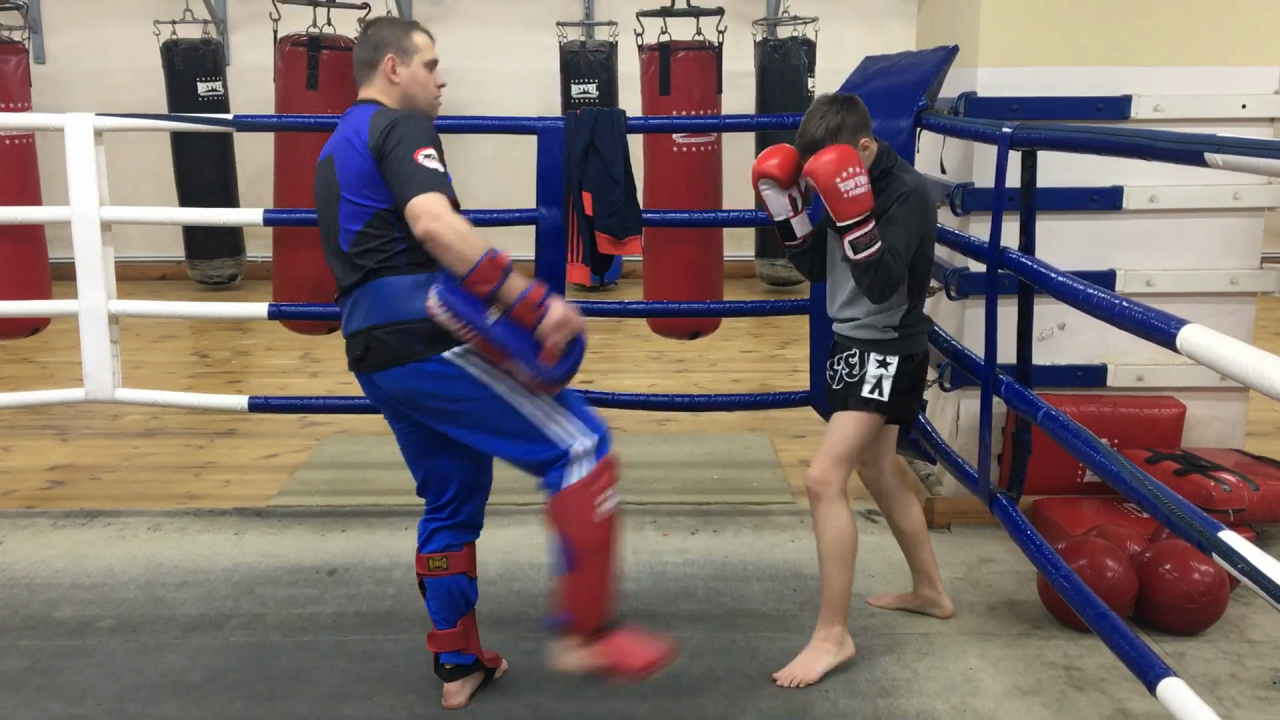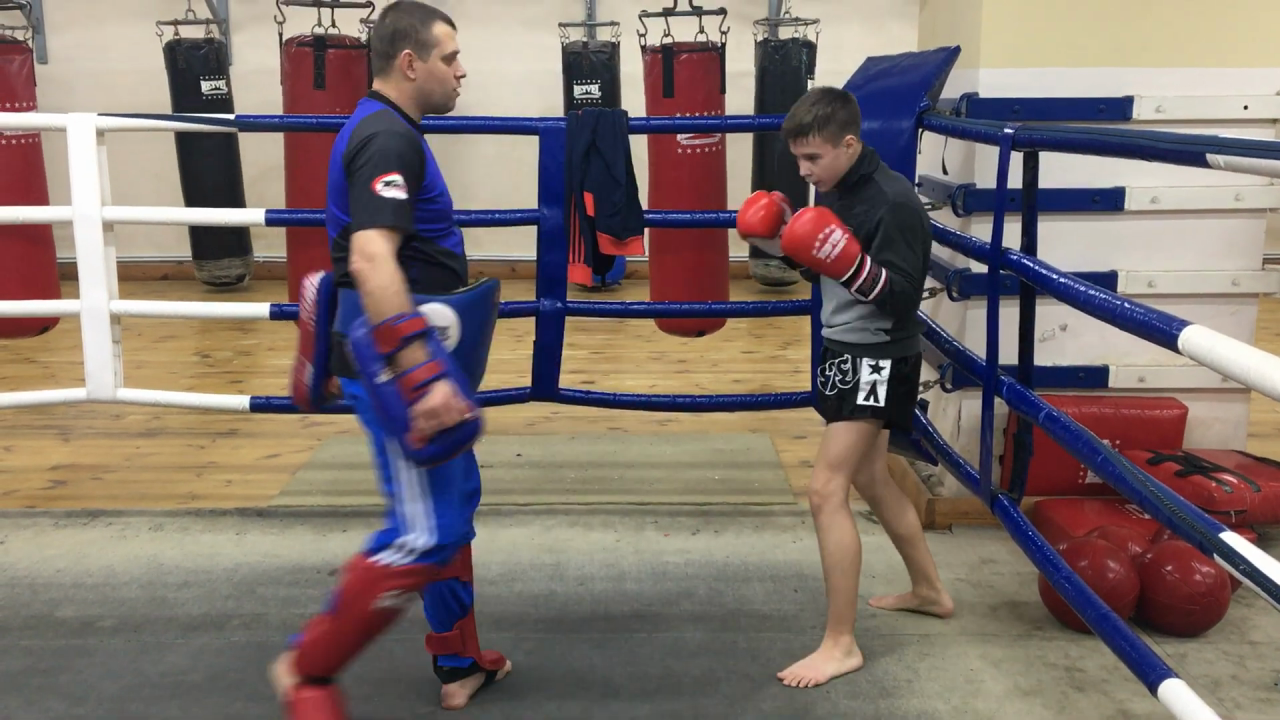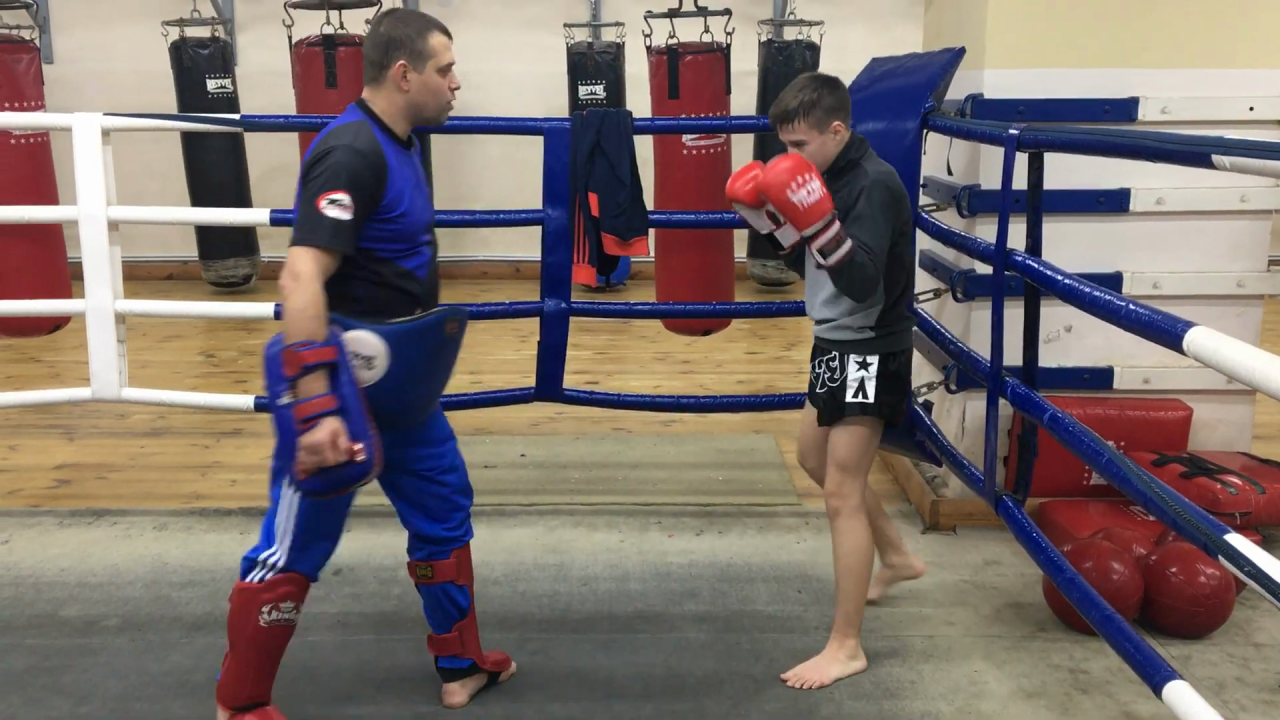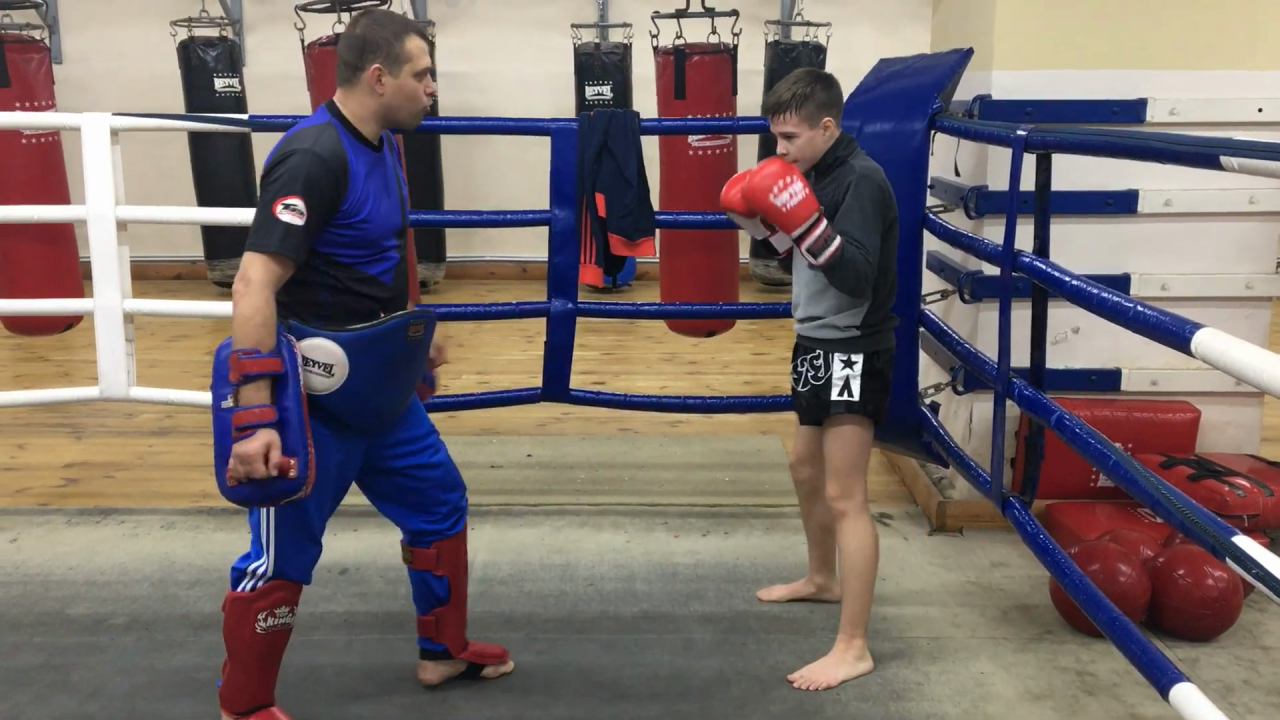
dt=0.2s
person 1, frame 1
left shoulder: (339, 154)
right shoulder: (401, 133)
right elbow: (435, 225)
right wrist: (534, 304)
left hip: (379, 353)
right hip: (430, 341)
left knee: (454, 504)
right knee: (581, 449)
left ankle: (457, 664)
right ankle: (585, 632)
person 1, frame 2
left shoulder: (381, 131)
right shoulder: (389, 137)
left elbow: (350, 261)
right elbow: (373, 264)
right wrist: (425, 378)
left hip: (386, 357)
right hip: (396, 359)
left knee: (435, 517)
right knee: (423, 535)
person 1, frame 3
left shoulder: (393, 145)
right shoulder: (352, 152)
right elbow: (300, 281)
right wrist: (318, 408)
left knee: (444, 514)
right knee: (299, 549)
person 1, frame 4
left shoulder: (380, 145)
right shoulder: (314, 157)
right elbow: (254, 286)
left wrist: (415, 326)
right wrist: (255, 418)
left hip: (378, 386)
right hip: (315, 394)
left knee: (439, 502)
right knee: (282, 556)
left ankle: (443, 650)
person 2, frame 1
left shoulder: (907, 192)
right shoulder: (855, 187)
left elbow: (880, 285)
right elbow: (814, 265)
left wrist: (853, 212)
right wrist: (785, 206)
left hip: (886, 354)
right hip: (855, 345)
left knee: (824, 479)
right knee: (879, 473)
left ankle: (832, 633)
right ankle: (929, 591)
person 2, frame 2
left shoulder: (892, 199)
right shoulder: (834, 191)
left elbow: (897, 296)
left wrist: (845, 258)
right wrist: (783, 242)
left hip: (878, 359)
right hip: (846, 351)
left knee: (825, 491)
right knee: (871, 480)
left ankle: (840, 643)
right ankle: (928, 589)
person 2, frame 3
left shoulder: (876, 183)
right shoulder: (828, 178)
left elbow: (863, 282)
left wrist: (813, 215)
right wrist: (772, 221)
left hip: (869, 354)
right hip: (838, 347)
left knee: (842, 495)
right knee: (812, 457)
left ankle: (845, 646)
right ankle: (895, 555)
person 2, frame 4
left shoulder: (862, 181)
right shoulder: (820, 177)
left elbow: (854, 274)
left wrist: (801, 218)
right wrist: (767, 227)
left hip: (853, 354)
right hip: (819, 346)
left knee: (843, 498)
right knee: (805, 469)
left ankle: (852, 647)
right ankle: (823, 576)
